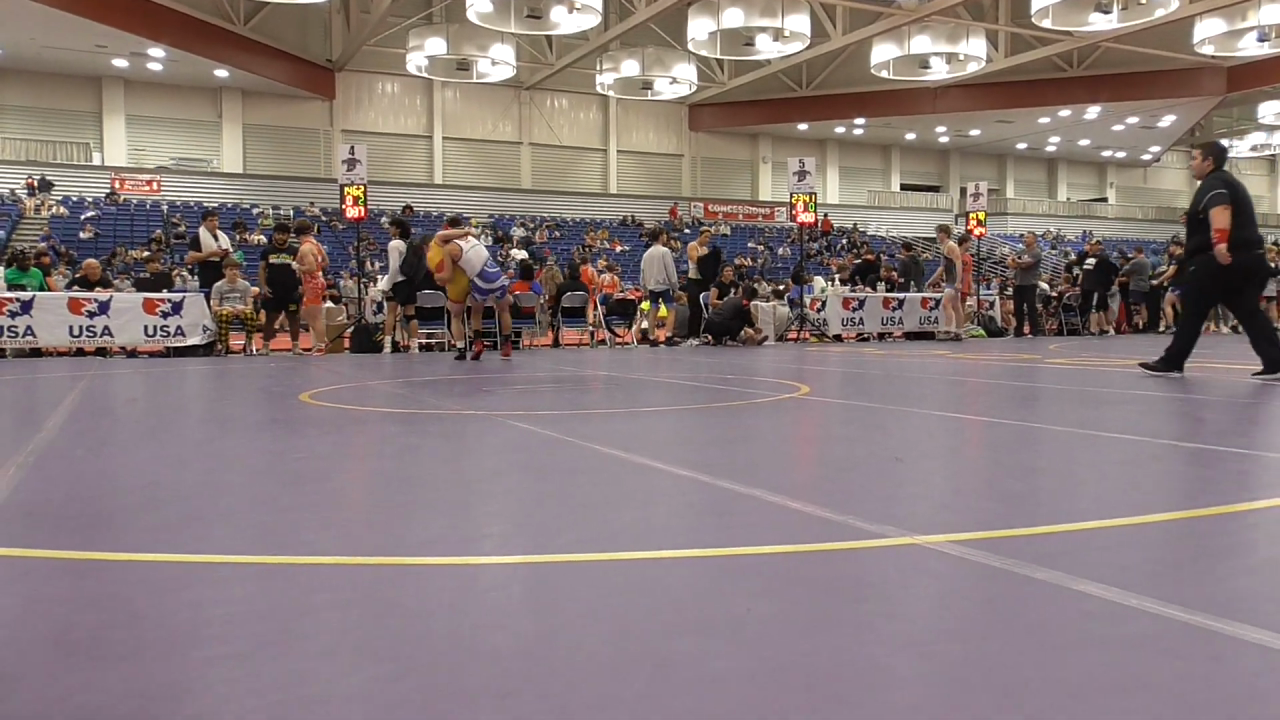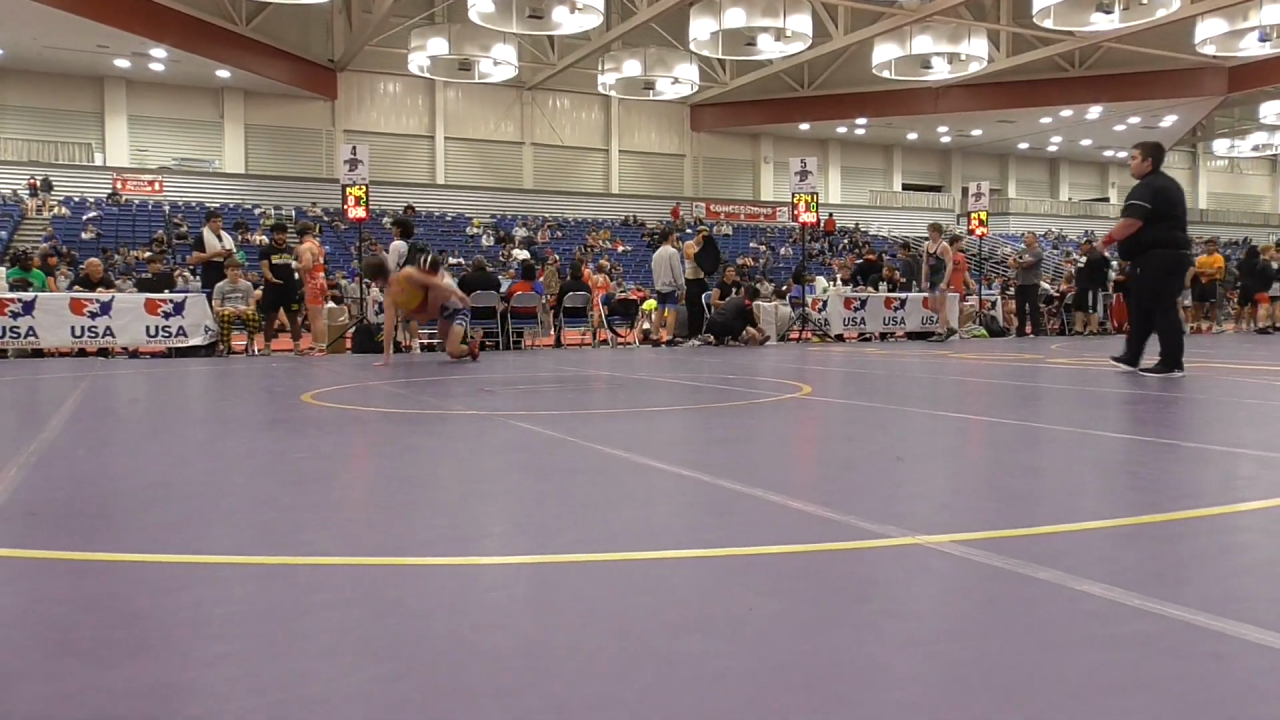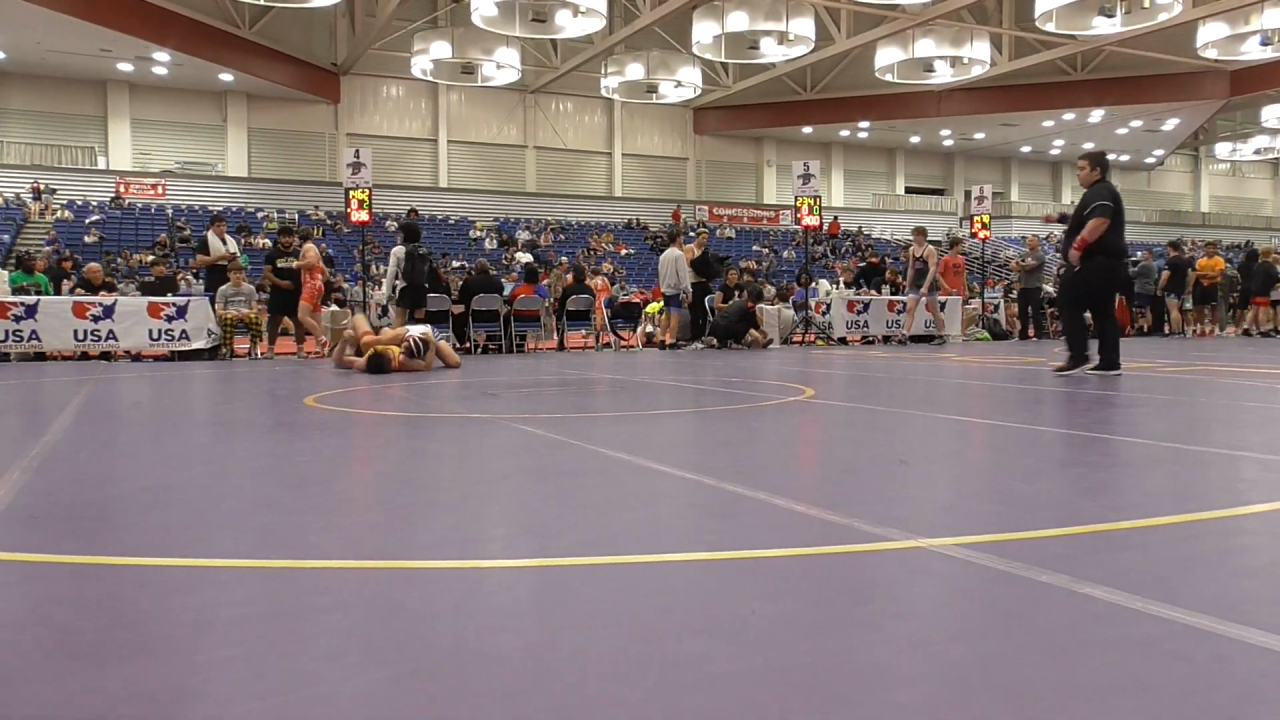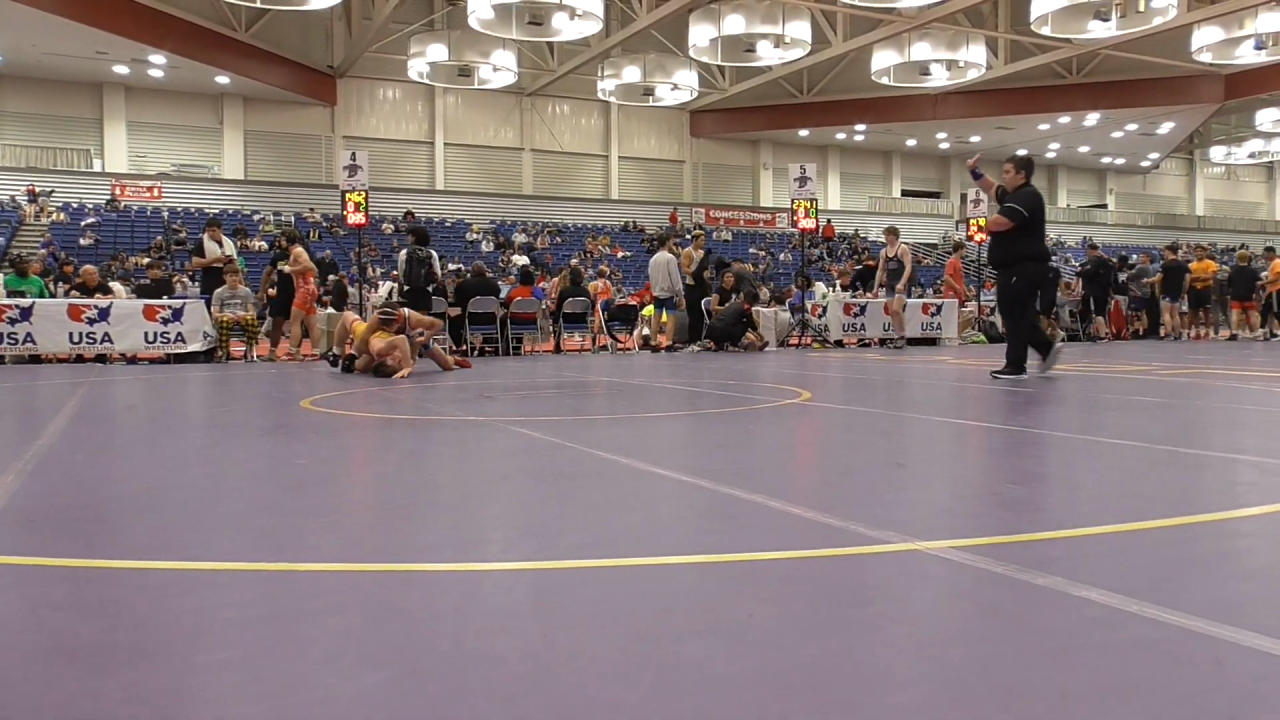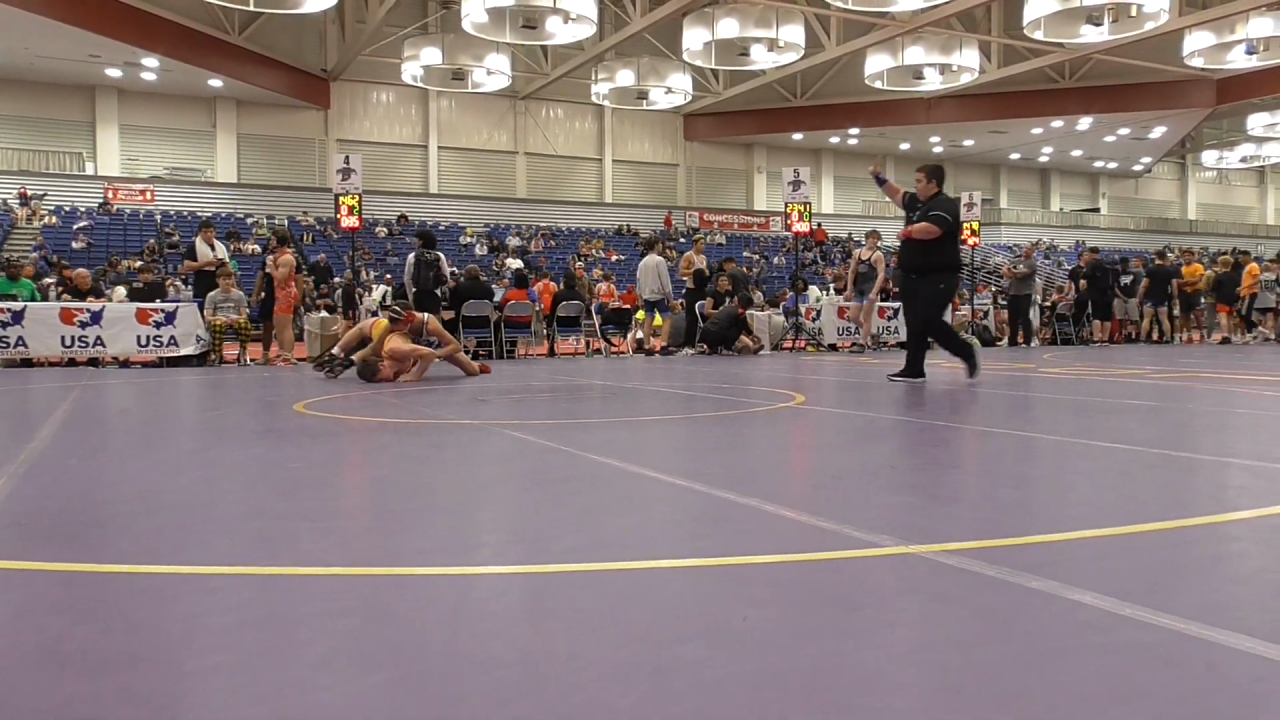
dt=0.5s
person 1, frame 1
left shoulder: (1213, 184)
right shoulder: (1230, 183)
left elbow: (1221, 210)
left wrist: (1220, 242)
left hip: (1217, 258)
right hip: (1249, 257)
left knee: (1192, 311)
right knee: (1249, 313)
left ankle: (1171, 362)
person 1, frame 2
left shoulder: (1146, 188)
right shoulder: (1171, 185)
left elbow: (1131, 222)
left wrist: (1107, 240)
left hip: (1155, 257)
right hip: (1175, 254)
left knee: (1162, 309)
right knee: (1141, 309)
left ankle: (1172, 363)
right ankle: (1130, 357)
person 1, frame 3
left shoulder: (1102, 192)
right shoulder: (1097, 192)
left elbow: (1099, 222)
right elbow: (1083, 219)
left wrist: (1077, 246)
right wrist: (1060, 219)
left hip: (1096, 263)
right hip: (1108, 263)
left knee: (1069, 308)
right knee: (1104, 313)
left ankle: (1079, 358)
right ankle: (1109, 362)
person 1, frame 4
left shoulder: (1025, 197)
right shoulder: (1014, 194)
left elbow: (999, 222)
right elbow: (992, 188)
left wrist: (987, 225)
right wrist: (974, 171)
left hip: (1025, 268)
right hip: (1018, 268)
left knee: (1016, 317)
right knee: (1019, 316)
left ankle: (1016, 366)
right ankle: (1047, 347)
person 1, frame 5
left shoulder: (944, 204)
right shoulder: (918, 202)
left elbow: (930, 230)
right elbow: (896, 194)
left wrist: (906, 233)
right wrist: (878, 176)
left hip: (939, 277)
right hip: (915, 276)
left knee: (930, 321)
right knee: (914, 324)
left ankle: (967, 354)
right ankle: (913, 369)
